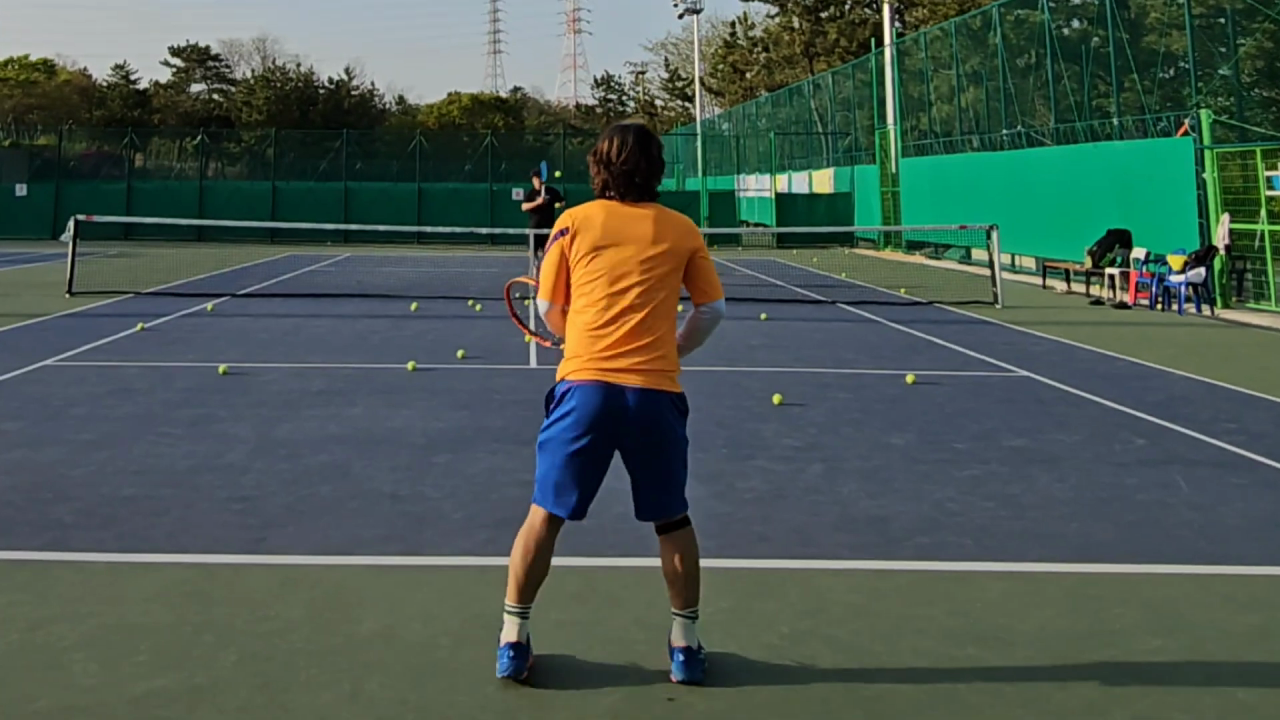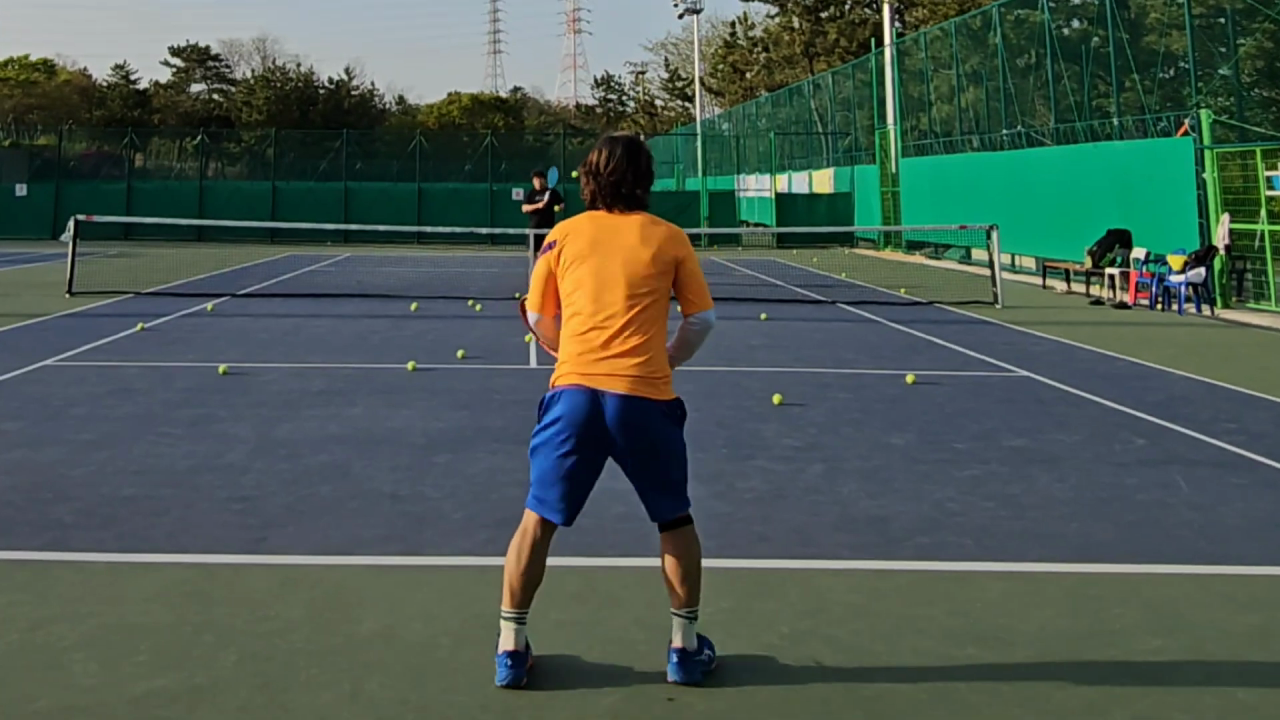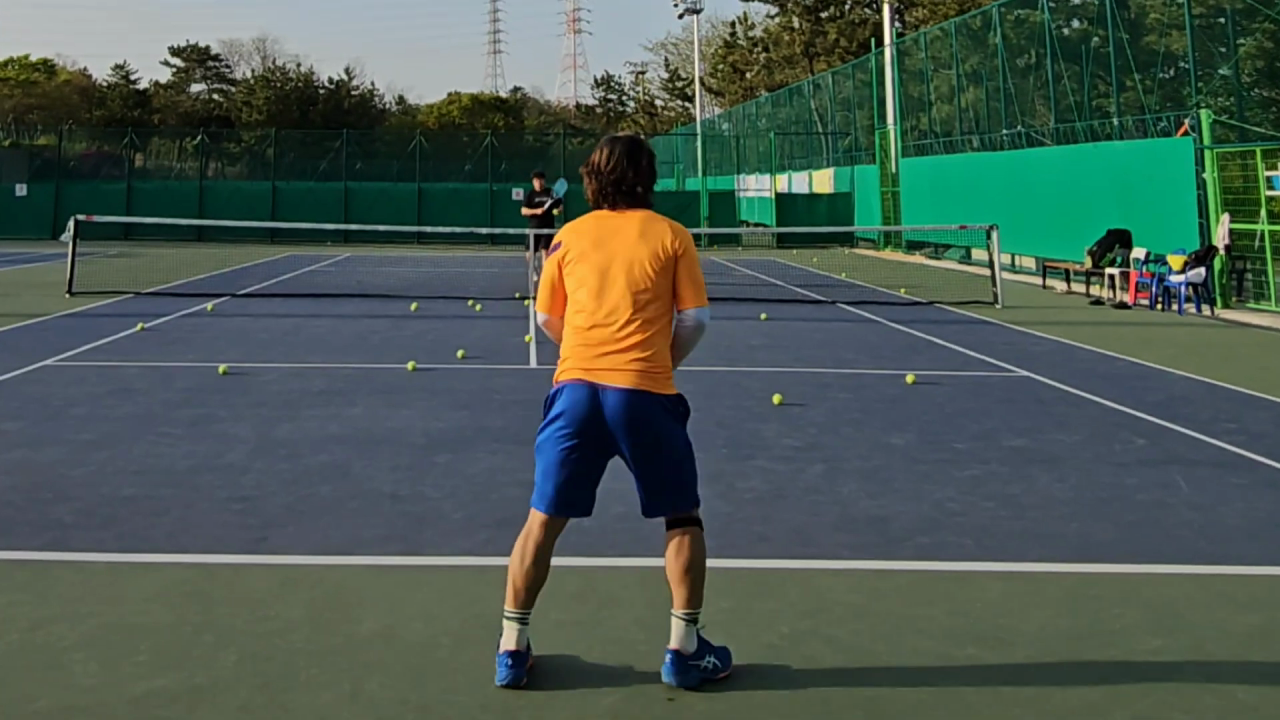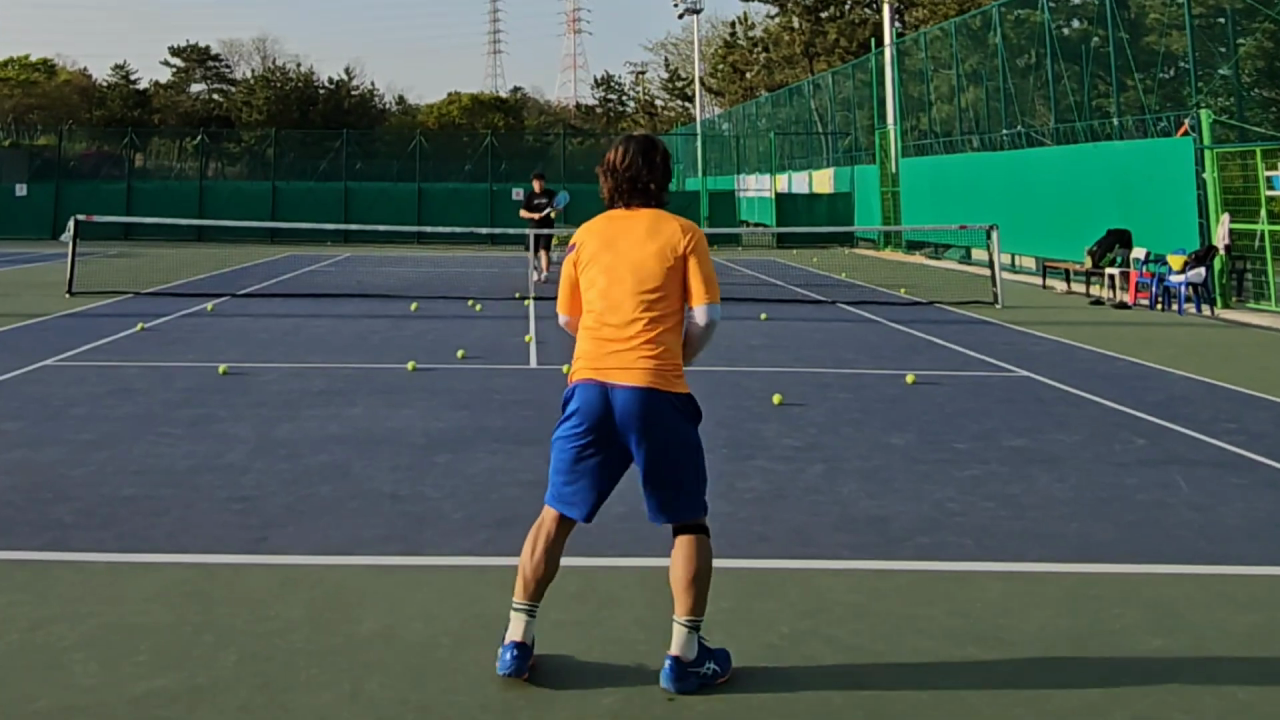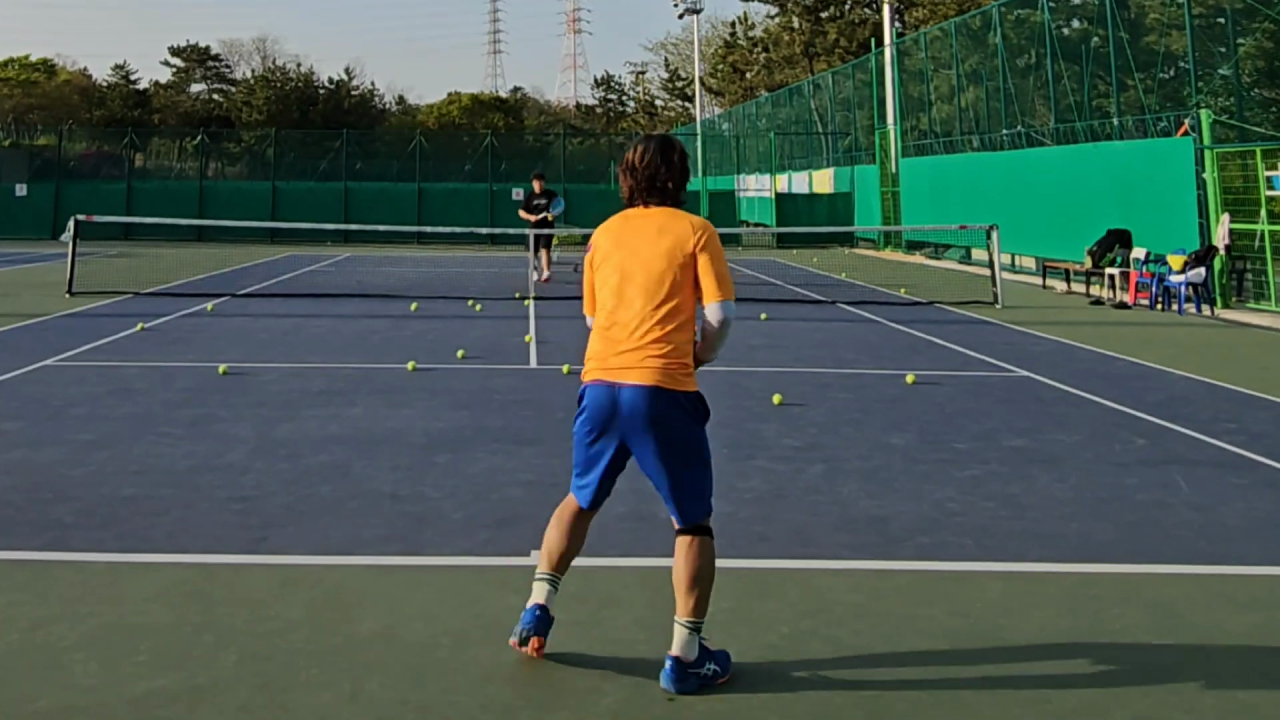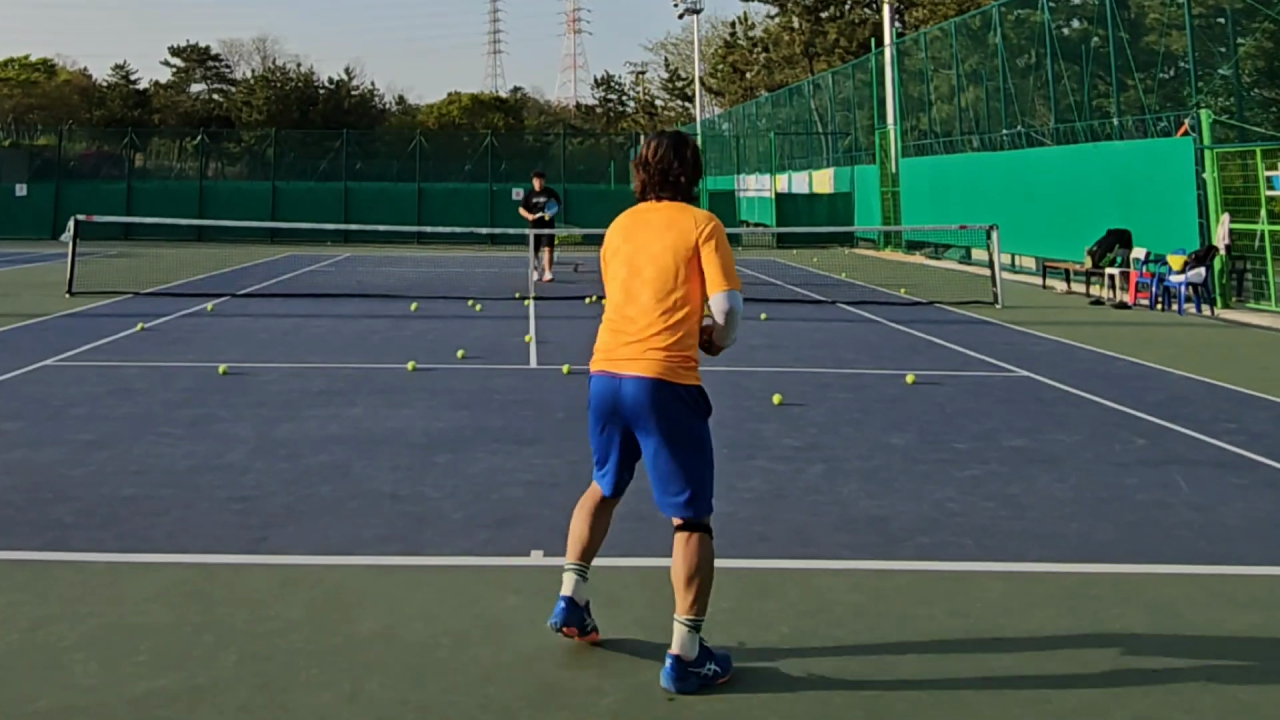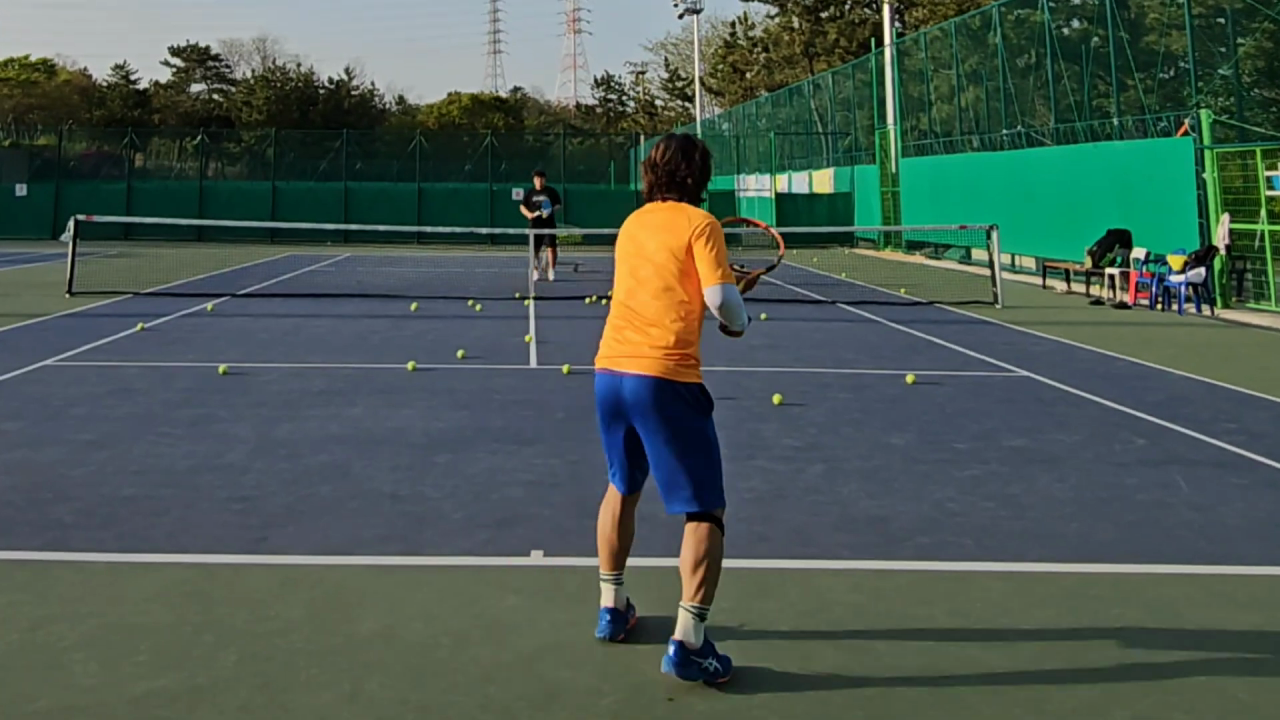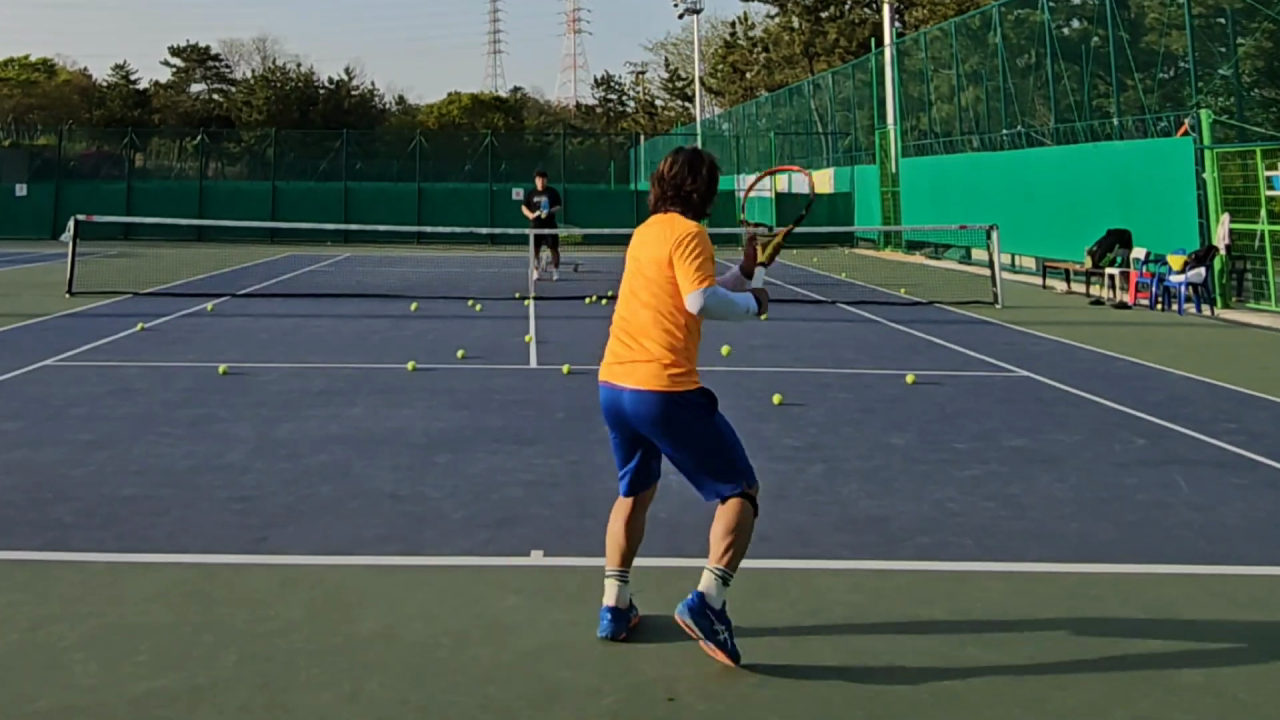
dt=0.1s
person 1, frame 1
left shoulder: (573, 224)
right shoulder: (681, 231)
left elbow: (550, 309)
right elbow: (712, 310)
left hip: (584, 389)
right hip: (653, 395)
left knee: (545, 516)
right knee: (672, 523)
left ankle: (512, 641)
right ankle: (684, 647)
person 1, frame 2
left shoulder: (564, 235)
right shoulder: (670, 239)
left elbow: (539, 318)
right elbow: (702, 320)
left hip: (574, 393)
right hip: (646, 400)
left knee: (538, 520)
right knee: (675, 520)
left ankle: (510, 648)
right ankle: (684, 647)
person 1, frame 3
left shoulder: (569, 235)
right shoulder: (672, 235)
left elbow: (547, 319)
right elbow: (694, 318)
left hip: (576, 388)
right hip: (644, 394)
left knee: (543, 519)
right knee: (683, 518)
left ankle: (511, 651)
right ankle: (684, 649)
person 1, frame 4
left shoulder: (586, 235)
right shoulder: (684, 233)
left elbow: (568, 318)
right elbow: (705, 317)
left hip: (590, 386)
right hip: (656, 394)
left knee: (556, 516)
right knee: (690, 525)
left ankle: (516, 641)
right ankle: (684, 654)
person 1, frame 5
left shoulder: (605, 234)
right shoulder: (696, 231)
right elbow: (720, 315)
right wrist: (702, 352)
left hip: (601, 383)
right hip: (661, 390)
left knee: (579, 501)
right knee: (693, 525)
left ankle: (538, 608)
right ankle: (686, 654)
person 1, frame 6
left shoulder: (619, 227)
right shoulder: (702, 225)
right elbow: (726, 307)
right wrist: (717, 337)
left hip: (607, 374)
right hip: (666, 383)
left knee: (603, 488)
right knee: (691, 521)
left ankle: (570, 598)
right ankle: (684, 654)
person 1, frame 7
left shoulder: (633, 224)
right shoulder: (698, 223)
right elbow: (719, 301)
left wrist: (727, 288)
right wrist: (739, 320)
left hip: (611, 374)
right hip: (662, 381)
left knee: (623, 487)
right knee: (704, 513)
left ankle: (612, 607)
right ankle: (687, 643)
person 1, frame 8
left shoulder: (647, 232)
right shoulder: (688, 233)
right elbow: (701, 303)
left wrist: (742, 272)
right wrist: (752, 302)
left hip: (615, 385)
right hip: (665, 391)
left knee: (634, 493)
right knee: (739, 493)
left ankle: (615, 606)
right ankle: (706, 600)
